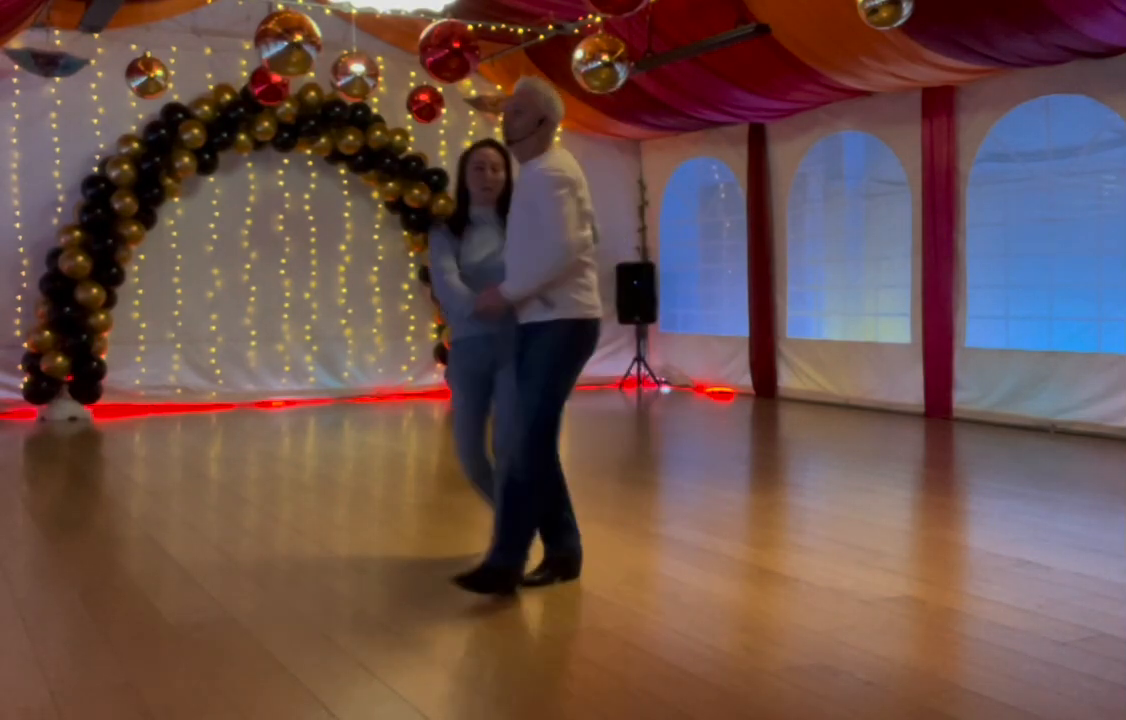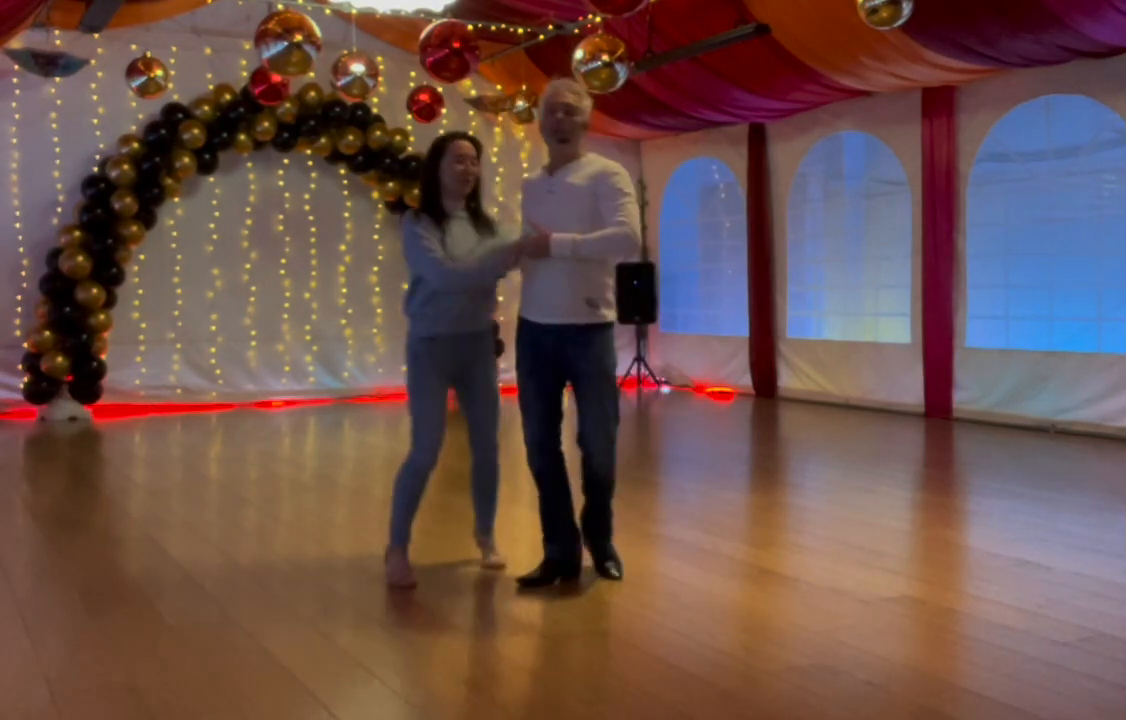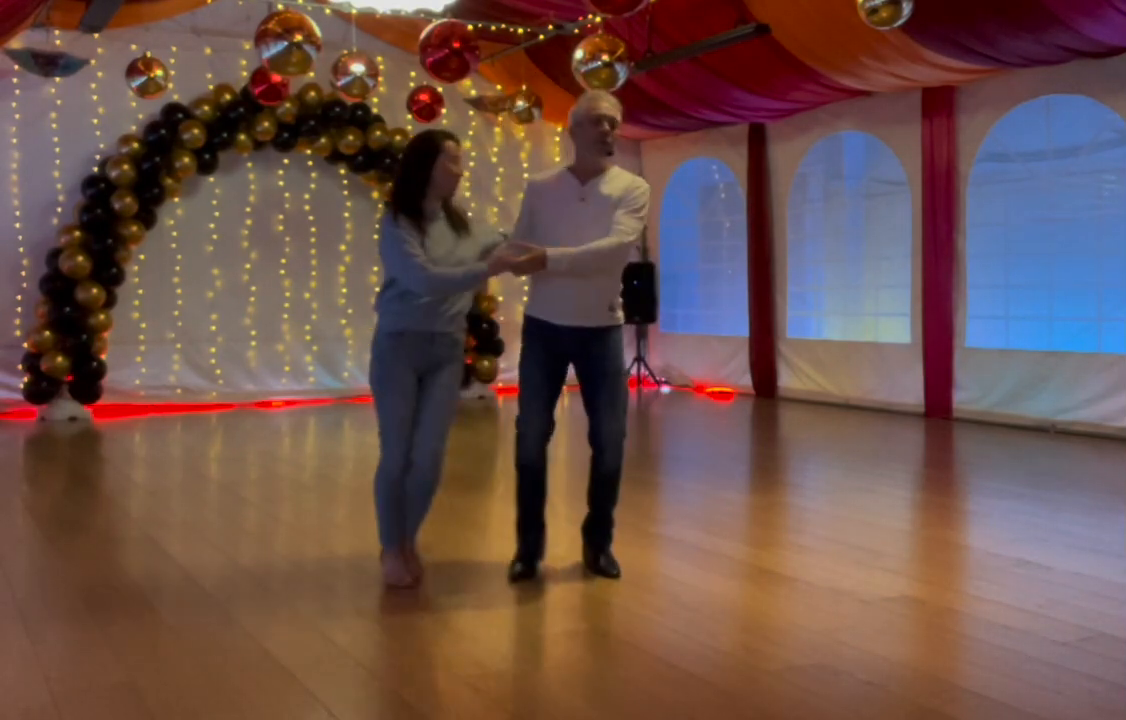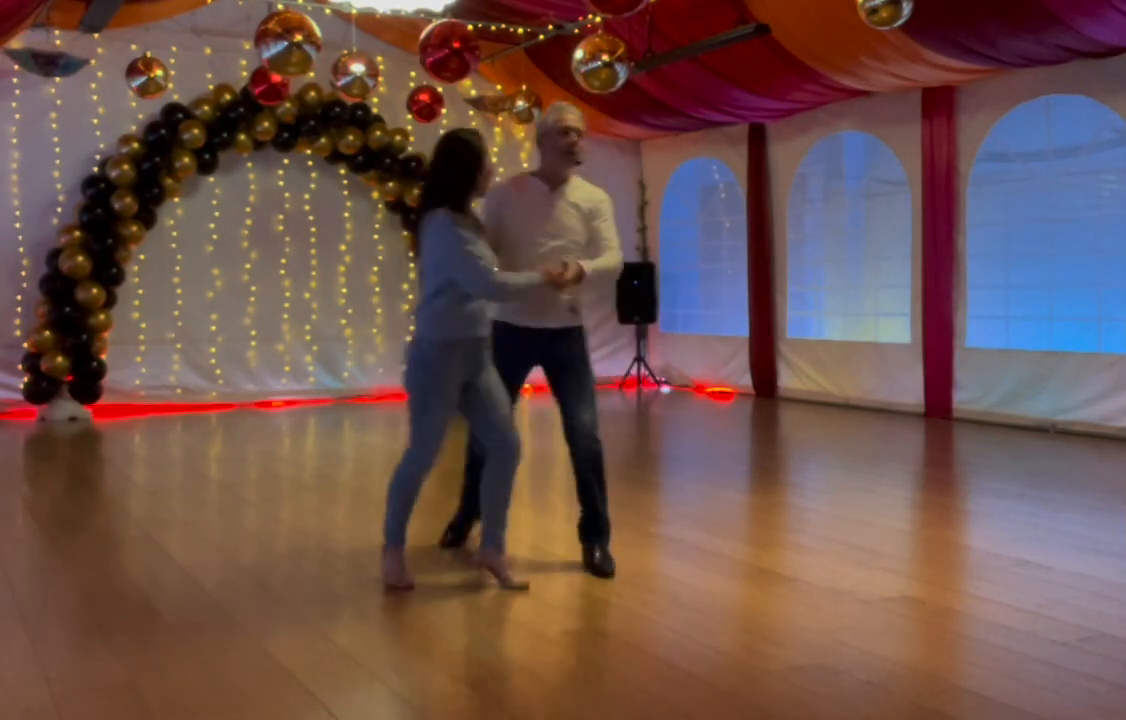
dt=0.3s
person 1, frame 1
left shoulder: (547, 172)
right shoulder: (544, 172)
left elbow: (566, 250)
left wrist: (507, 292)
left hip: (563, 323)
right hip: (542, 323)
left knee: (532, 438)
right knee: (532, 437)
left ankle: (506, 560)
right ankle: (562, 551)
person 1, frame 2
left shoulder: (607, 174)
right shoulder: (532, 186)
left elbow: (628, 238)
left wrist: (557, 244)
left hip: (589, 329)
right hip: (534, 328)
left knee: (598, 440)
right knee: (540, 441)
left ankle: (599, 540)
right ankle: (561, 551)
person 1, frame 3
left shoulder: (632, 188)
right shoulder: (540, 189)
left elbow: (616, 248)
right elbow: (518, 248)
left wrist: (551, 259)
left hip: (601, 331)
right hip: (543, 326)
left knee: (609, 438)
right knee: (532, 433)
left ankle: (598, 542)
right ankle: (529, 541)
person 1, frame 4
left shoulder: (594, 200)
right shoulder: (506, 194)
left elbow: (611, 255)
left wrist: (584, 269)
left hip: (564, 330)
right hip: (510, 328)
left knee: (584, 429)
left ankle: (596, 540)
right ankle: (467, 517)
person 2, frame 1
right shoulder: (448, 233)
right elbow: (445, 284)
left hip: (516, 344)
right hip: (469, 348)
left knee: (507, 443)
right knee: (469, 452)
person 2, frame 2
left shoulder: (486, 225)
right shoulder: (419, 224)
left elbow: (509, 255)
right elbow: (443, 277)
right wrist: (502, 264)
left hip: (477, 345)
right hip: (431, 346)
left knee: (486, 447)
right knee: (425, 452)
left ankle: (485, 536)
right ankle: (396, 547)
person 2, frame 3
left shoulder: (462, 225)
right shoulder: (397, 223)
left elbow: (499, 248)
right elbow: (424, 279)
right wrist: (487, 270)
left hip: (446, 349)
right hip: (398, 345)
left knee: (430, 455)
right knee: (396, 454)
left ankle: (409, 538)
right ankle: (390, 549)
person 2, frame 4
left shoulder: (459, 222)
right shoulder: (442, 222)
right elbow: (486, 284)
right wrist: (540, 277)
left hip: (474, 354)
right hip: (438, 353)
left knee: (505, 447)
right knee: (422, 456)
left ankle: (492, 549)
right ankle: (394, 550)
